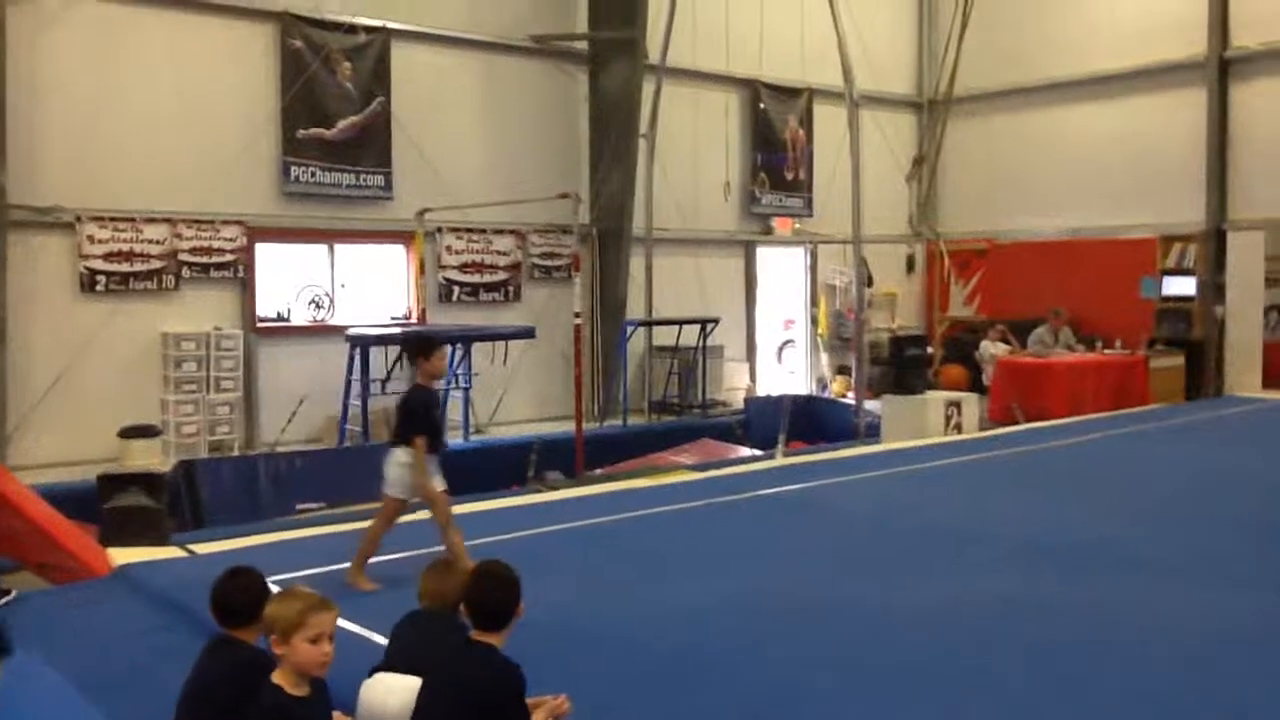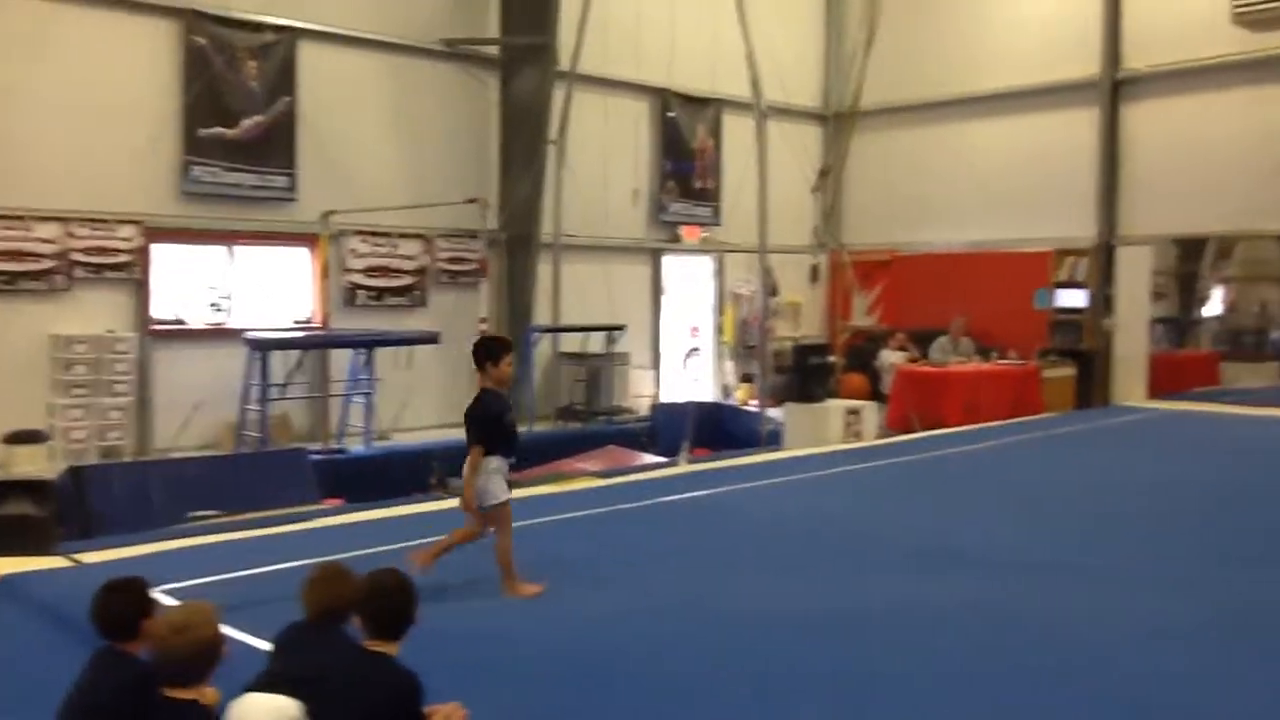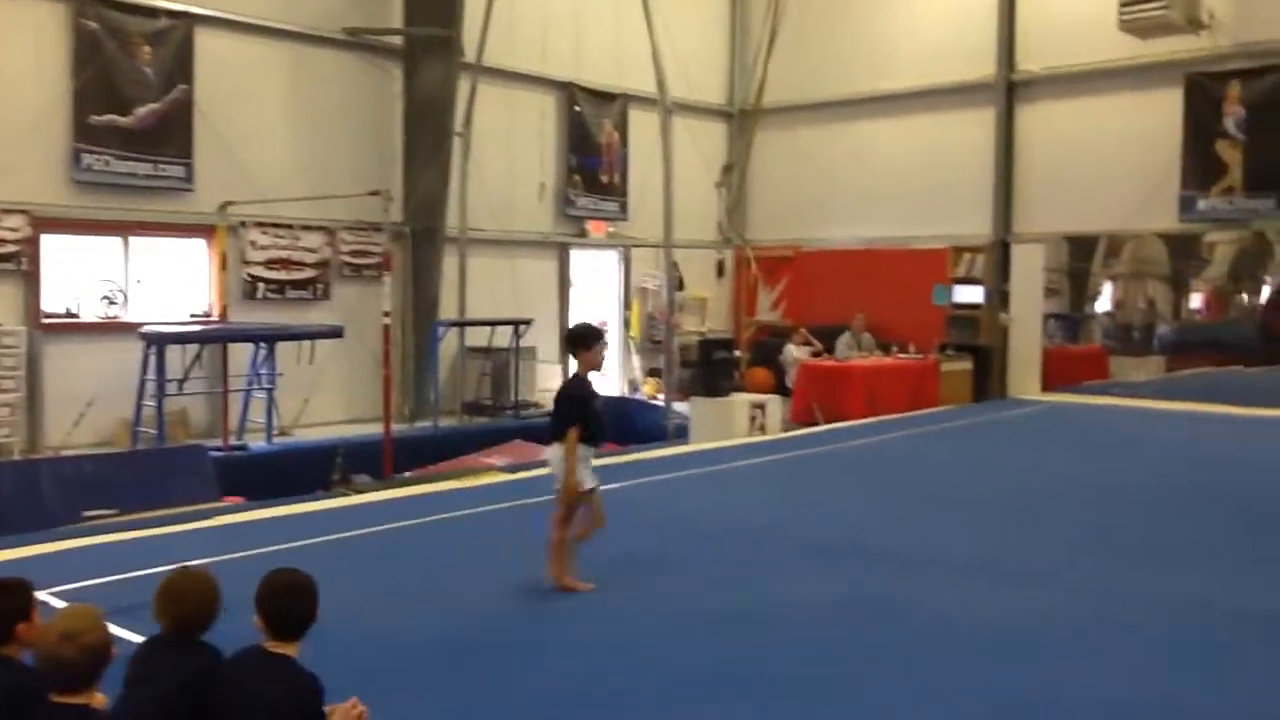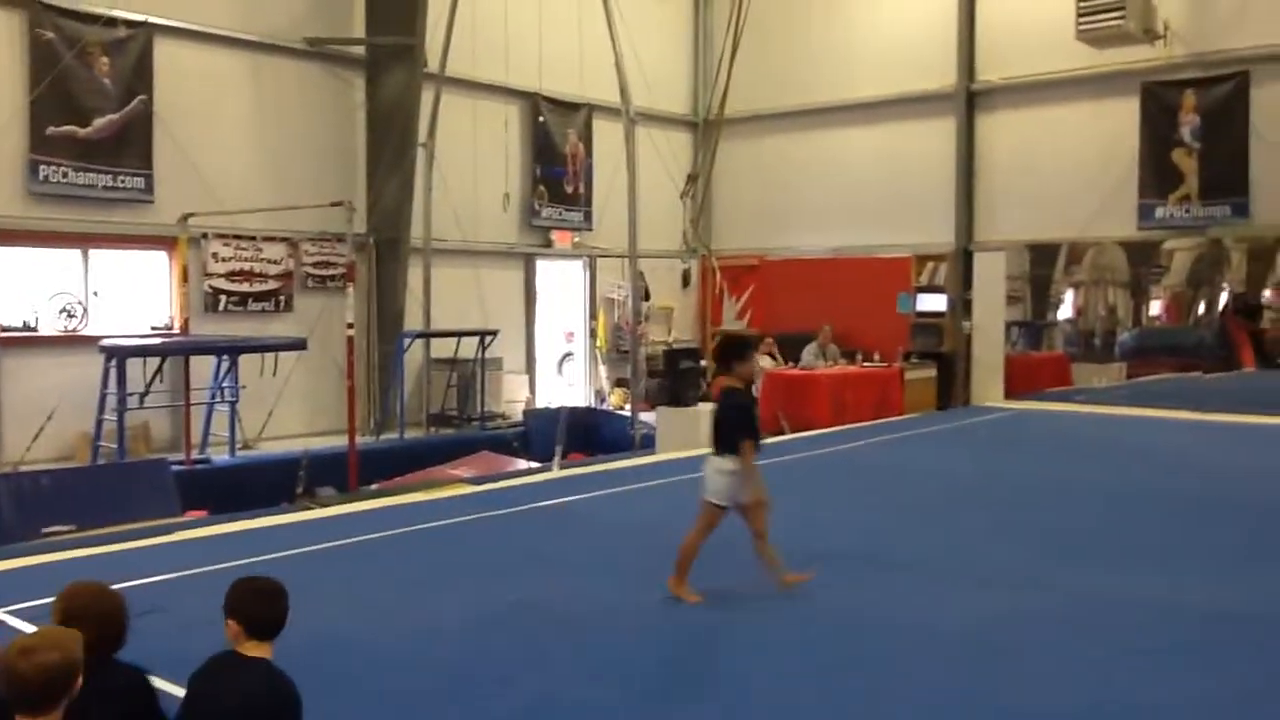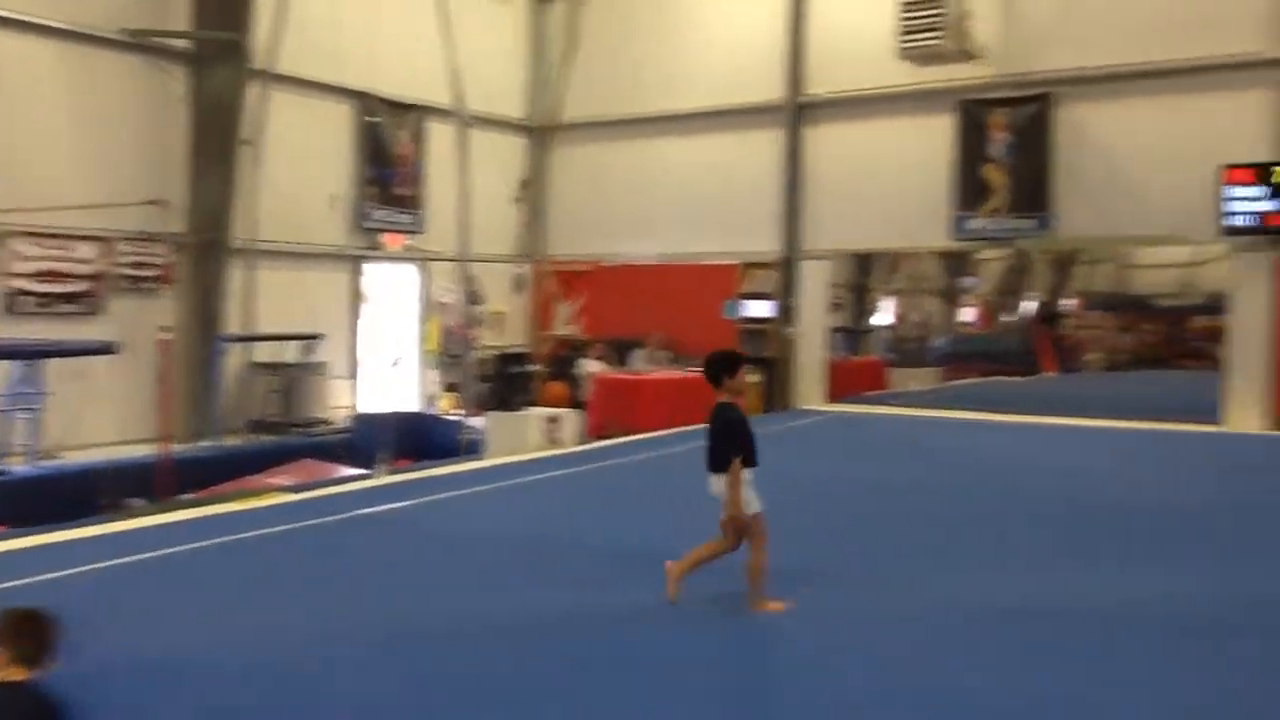
dt=0.5s
person 1, frame 1
left shoulder: (431, 395)
right shoulder: (417, 400)
right elbow: (418, 442)
right wrist: (424, 483)
left hip: (427, 464)
right hip: (406, 463)
left knee: (446, 519)
right knee: (385, 521)
right ankle: (357, 571)
person 1, frame 2
left shoulder: (498, 399)
right shoulder: (484, 406)
right elbow: (476, 450)
left wrist: (505, 475)
right wrist: (468, 489)
left hip: (494, 469)
right hip: (486, 471)
left knee: (477, 530)
right knee: (504, 529)
left ankle: (427, 556)
right ankle: (511, 584)
person 1, frame 3
left shoulder: (580, 386)
right shoulder: (575, 391)
right elbow: (571, 434)
left wrist: (577, 470)
right wrist: (570, 473)
left hip: (575, 457)
right hip: (569, 459)
left knee: (563, 520)
right knee: (595, 518)
left ankle: (562, 574)
right ankle: (559, 569)
person 1, frame 4
left shoulder: (727, 395)
right shoulder: (739, 401)
right elbow: (745, 447)
right wrist: (755, 487)
left hip: (731, 467)
right hip: (727, 470)
left knee: (759, 526)
right knee: (703, 529)
left ankle: (781, 575)
right ankle: (678, 583)
person 1, frame 5
left shoulder: (721, 412)
right shoulder: (733, 417)
right elbow: (734, 462)
right wrist: (735, 501)
left hip: (723, 481)
right hip: (735, 484)
left knee: (731, 541)
right knee: (758, 541)
left ankle: (679, 570)
right ankle: (759, 600)
